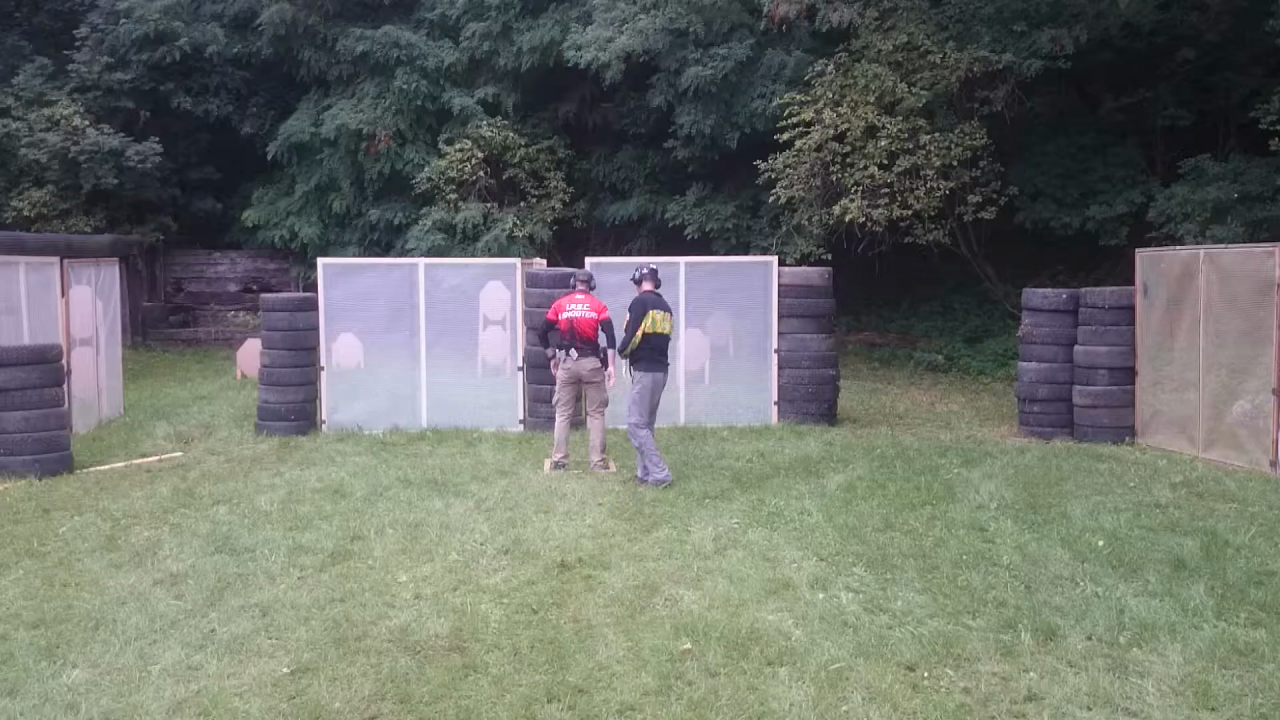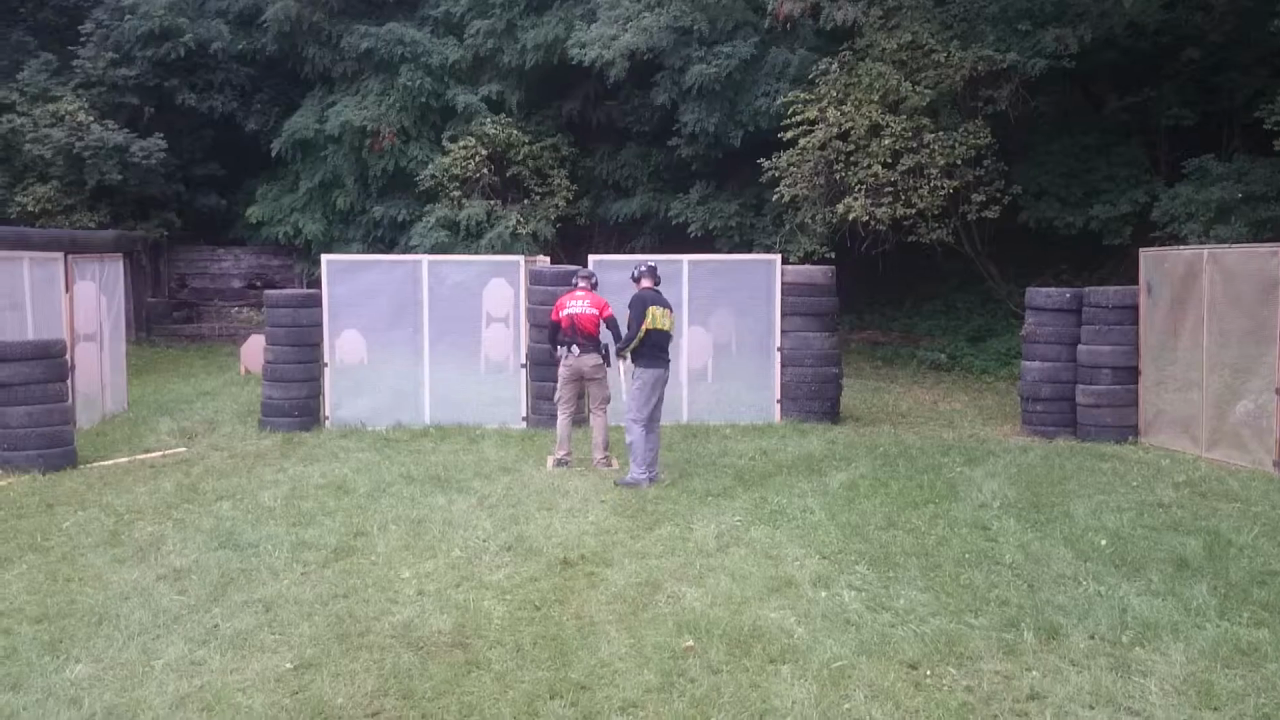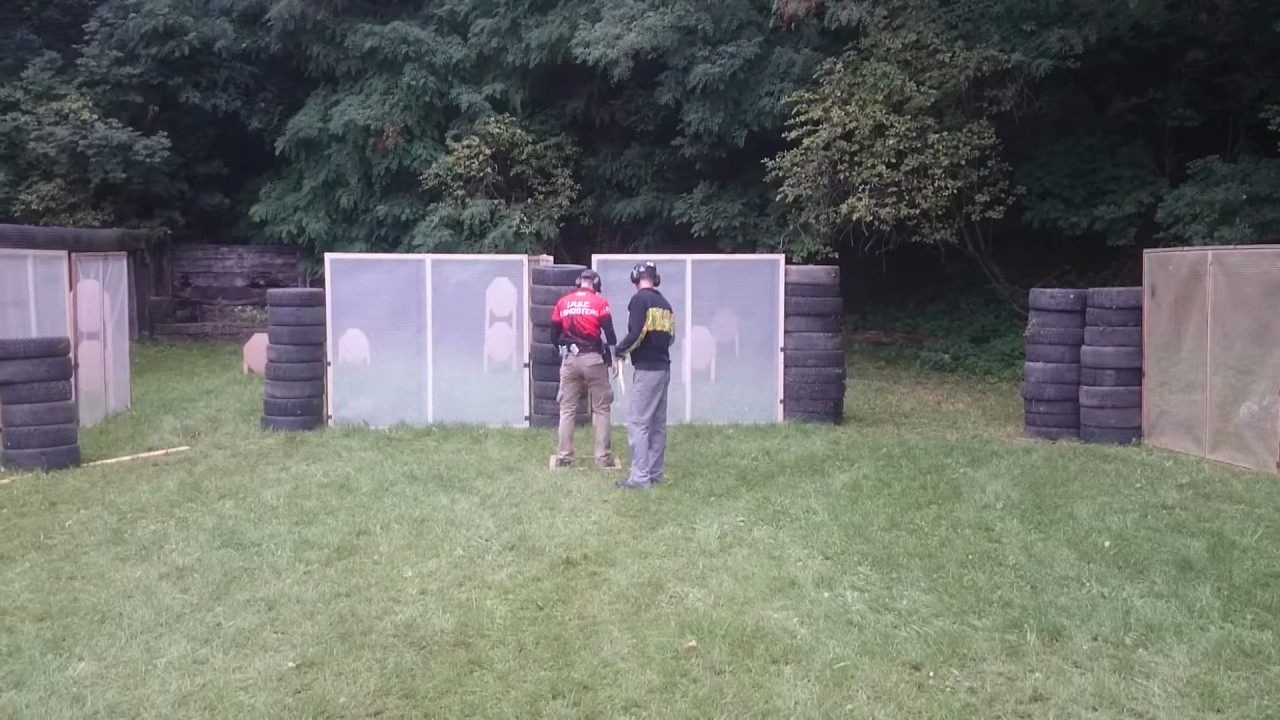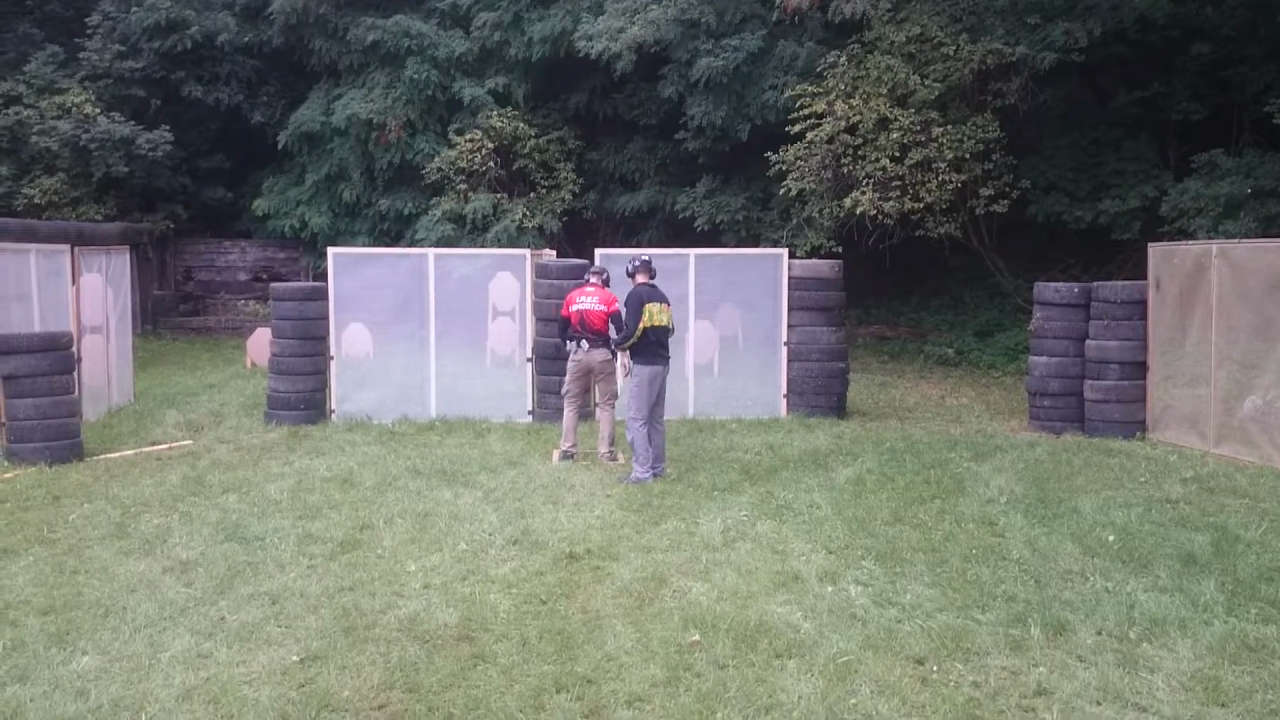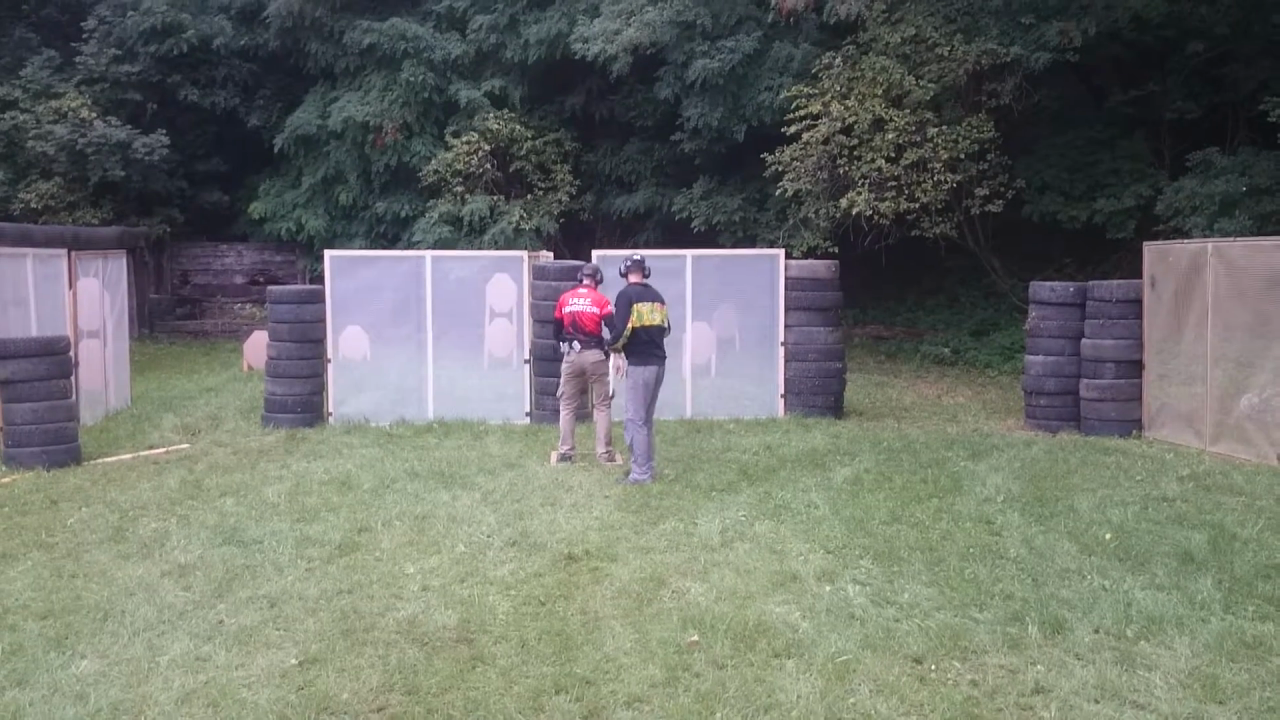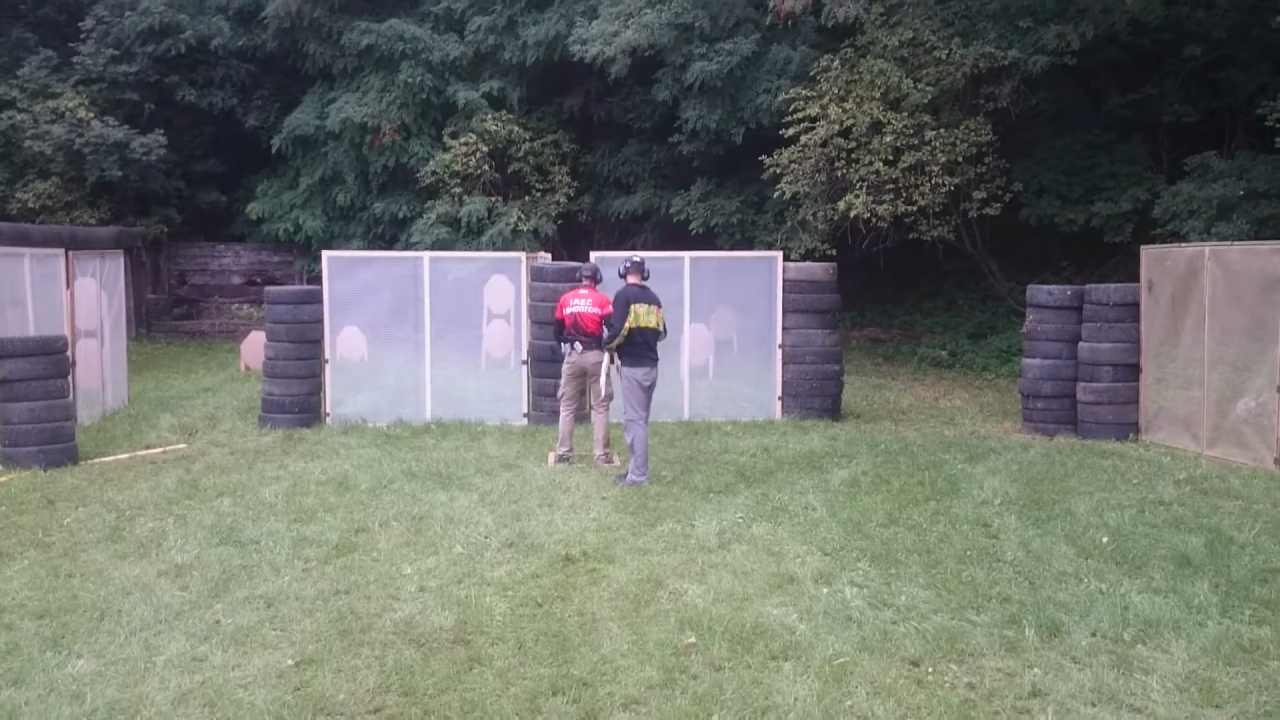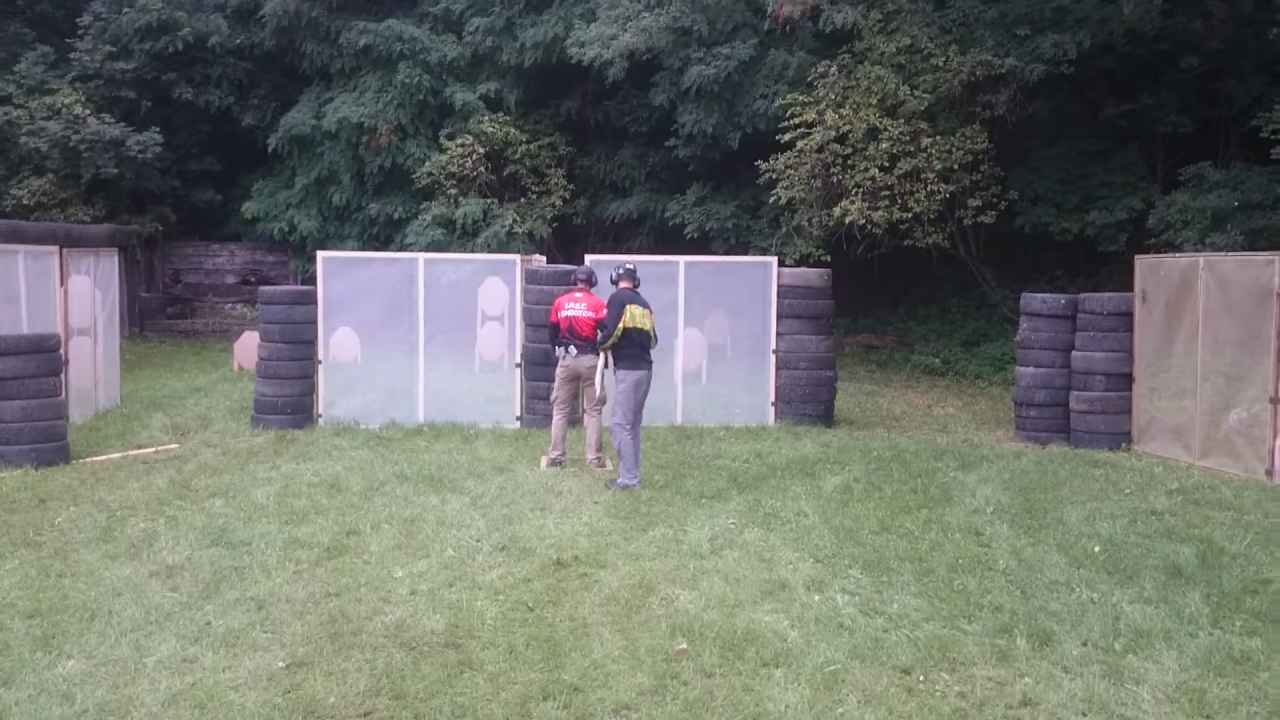
dt=0.3s
person 1, frame 1
left shoulder: (640, 301)
right shoulder: (665, 305)
left elbow: (632, 335)
right elbow: (666, 337)
left wrist: (622, 351)
left hip: (645, 370)
right hip: (660, 370)
left knee: (636, 424)
right knee: (646, 423)
left ankle: (659, 472)
right ankle: (646, 473)
person 1, frame 2
left shoulder: (640, 298)
right shoulder: (665, 302)
left elbow: (636, 332)
right elbow: (668, 335)
left wrist: (621, 350)
left hip: (646, 367)
right hip: (662, 366)
left knee: (635, 420)
right knee: (652, 422)
left ankle: (638, 474)
right ankle: (650, 472)
person 1, frame 3
left shoulder: (639, 299)
right shoulder: (664, 303)
left elbow: (636, 333)
right elbow: (670, 337)
left wrist: (620, 350)
left hip: (647, 369)
right hip: (663, 368)
left knee: (638, 422)
right knee: (658, 423)
left ankle: (640, 477)
right ankle: (654, 472)
person 1, frame 4
left shoulder: (636, 294)
right shoulder: (662, 296)
left elbow: (633, 330)
right elbow: (670, 330)
left wrist: (619, 344)
left hip: (644, 363)
right hip: (662, 362)
left knee: (636, 418)
right knee: (656, 418)
left ankle: (642, 472)
right ankle: (657, 467)
person 1, frame 5
left shoulder: (626, 294)
right shoulder: (657, 296)
left elbow: (621, 330)
right elbow: (666, 329)
left wrist: (614, 347)
left hip: (639, 364)
right hip: (658, 362)
left knee: (635, 419)
right knee: (646, 418)
left ankle: (640, 473)
right ankle: (645, 467)
person 1, frame 6
left shoulder: (624, 295)
right shoulder: (654, 298)
left elbow: (618, 329)
right elbow: (661, 332)
left wrist: (608, 345)
left hip: (633, 365)
right hip: (651, 365)
left knee: (634, 420)
right knee: (640, 419)
left ankle: (638, 475)
right ankle: (638, 470)
person 1, frame 7
left shoulder: (618, 297)
right shoulder: (643, 302)
left elbow: (612, 330)
right elbow: (652, 339)
left wrist: (603, 345)
left hip: (628, 369)
right hip: (644, 368)
left knee: (620, 423)
right knee: (633, 423)
left ankle: (629, 477)
right ankle: (631, 475)
person 2, frame 1
left shoulder: (560, 304)
right shoulder: (598, 305)
left elbow: (542, 333)
right elbow: (609, 334)
left wrist: (552, 356)
right wrist: (611, 365)
left hip: (567, 362)
right hip: (592, 362)
left knee: (562, 413)
right knee: (596, 413)
left ankle: (559, 460)
right ankle: (598, 461)
person 2, frame 2
left shoulder: (562, 302)
right shoulder: (599, 301)
left elbow: (552, 335)
right elbow: (615, 330)
left wrist: (559, 356)
left hip: (569, 359)
right hip: (593, 359)
left knee: (565, 411)
right knee: (598, 410)
left ankle: (562, 457)
right ankle: (601, 458)
person 2, frame 3
left shoulder: (563, 302)
right shoulder: (600, 301)
left elbow: (554, 335)
right elbow: (609, 332)
right wrist: (615, 359)
left hip: (570, 359)
right hip: (594, 358)
left knee: (567, 410)
right knee: (601, 409)
left ankle: (564, 457)
right ankle: (603, 457)
person 2, frame 4
left shoulder: (572, 297)
right shoulder: (609, 297)
left elbow: (562, 329)
right elbow: (619, 327)
left hip: (578, 354)
right hip: (602, 354)
left knee: (571, 403)
right knee: (606, 405)
left ankle: (567, 450)
right ankle: (606, 452)
person 2, frame 5
left shoulder: (565, 299)
right shoulder: (601, 300)
left elbow: (556, 330)
left hip: (571, 355)
right hip: (595, 355)
left knee: (567, 406)
right knee: (602, 405)
left ankle: (565, 452)
right ankle: (604, 453)
person 2, frame 6
left shoulder: (565, 299)
right shoulder: (602, 300)
left elbow: (558, 331)
left hip: (573, 356)
right hip: (596, 356)
left knee: (567, 406)
right knee: (600, 406)
left ankle: (563, 454)
right ankle: (602, 454)
person 2, frame 7
left shoulder: (560, 302)
right shoulder: (597, 304)
left elbow: (552, 333)
right wrist: (603, 352)
left hip: (566, 359)
right hip: (590, 359)
left knee: (560, 410)
right knee: (593, 411)
left ankle: (555, 457)
right ankle: (594, 458)
